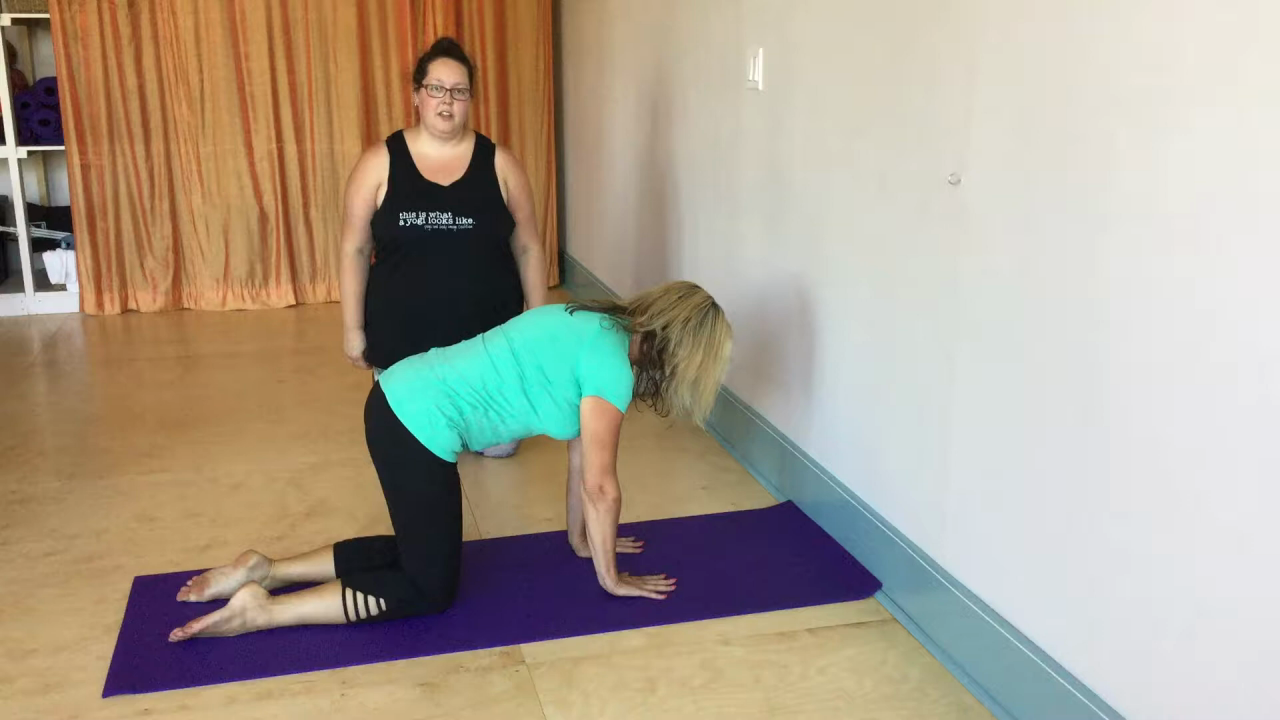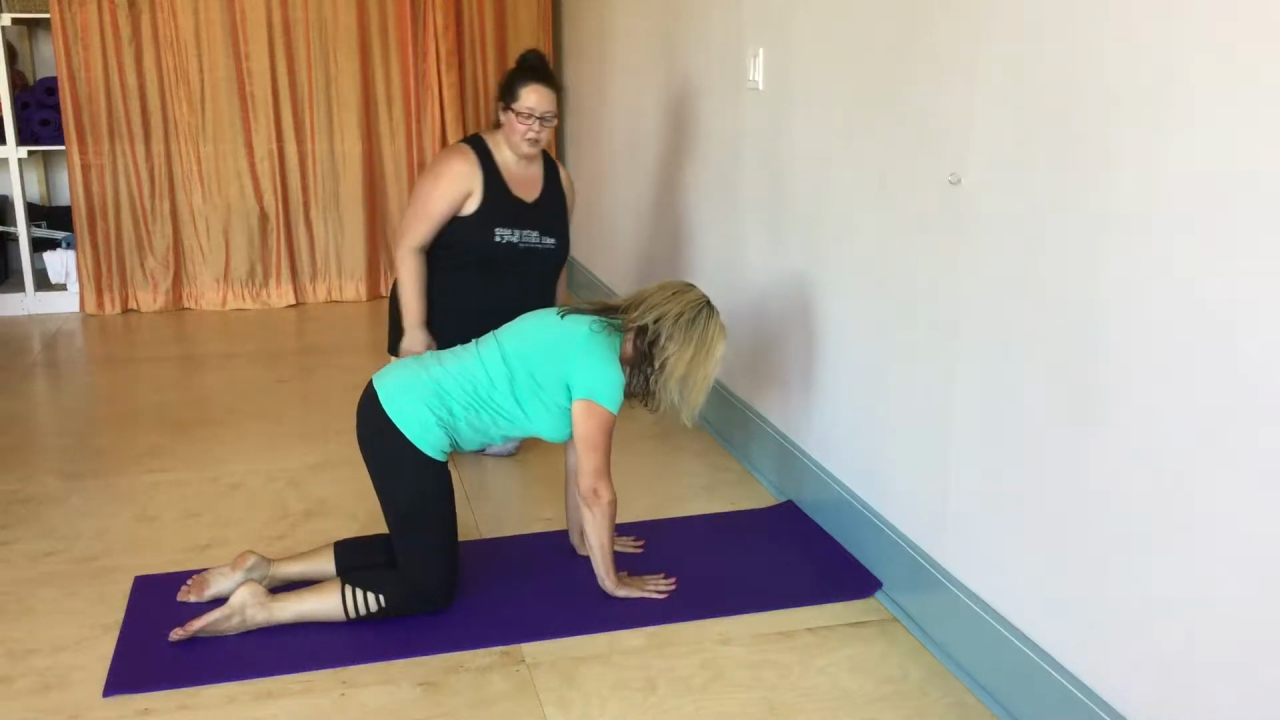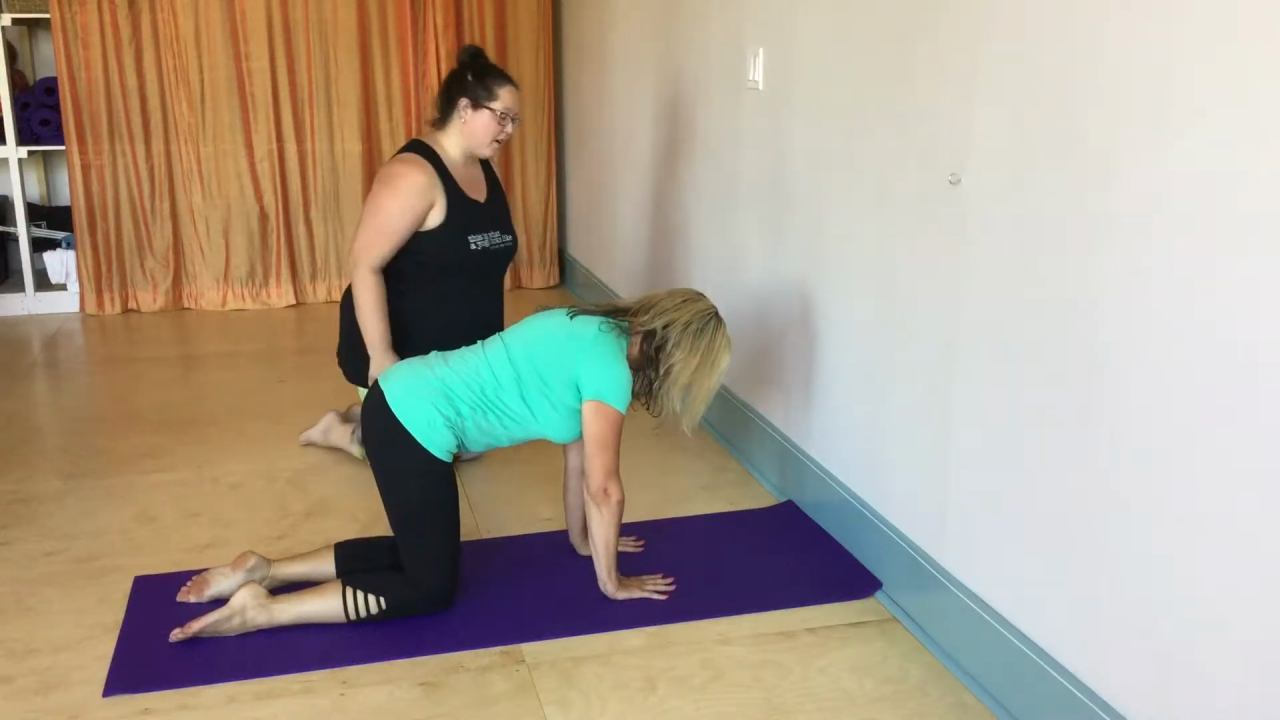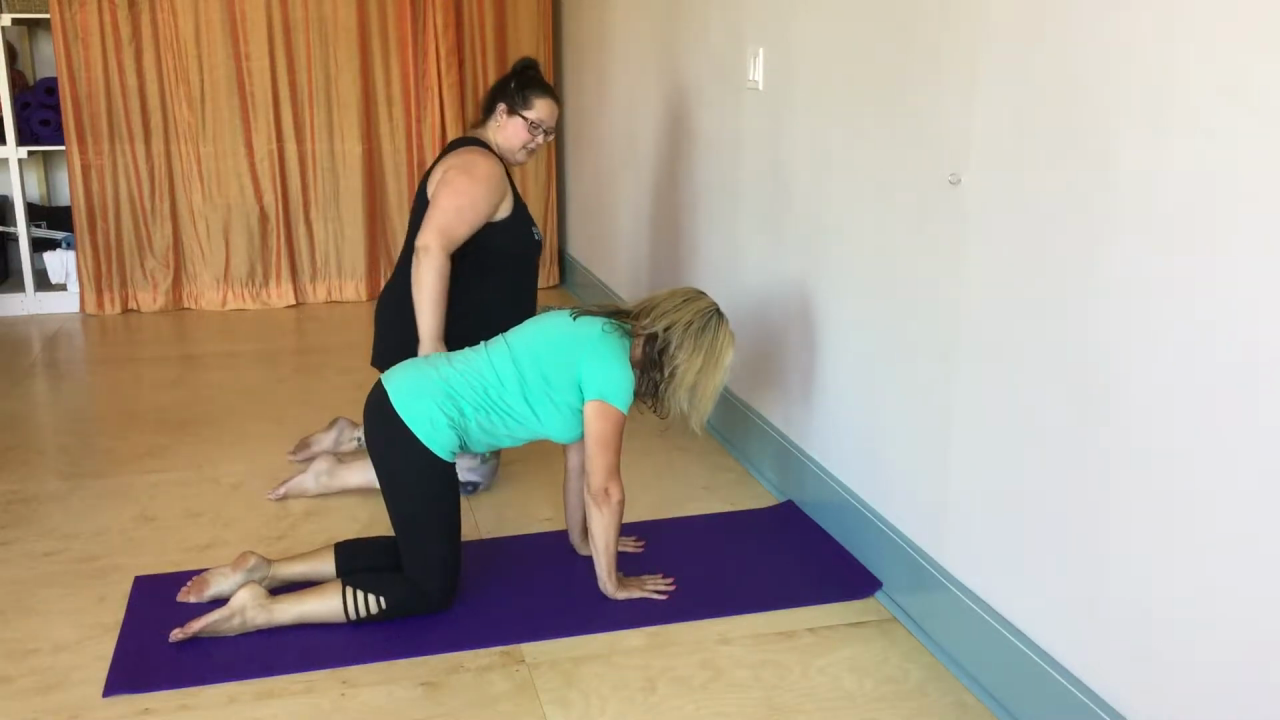
dt=1s
person 1, frame 1
left shoulder: (597, 331)
right shoulder: (612, 363)
left elbow: (580, 453)
right elbow: (600, 484)
left wrist: (580, 538)
right wrist: (611, 577)
left hip: (402, 401)
right hip: (419, 423)
left knee: (421, 550)
right knee: (431, 589)
left ankle: (263, 570)
right ankle: (259, 610)
person 1, frame 2
left shoulder: (594, 331)
right shoulder: (602, 365)
left elbow: (576, 454)
right elbow: (595, 487)
left wrist: (583, 538)
right wrist: (611, 579)
left hip: (394, 402)
right hip: (409, 424)
left knee: (417, 549)
right knee: (431, 587)
left ankle: (262, 571)
right ankle: (260, 609)
person 1, frame 3
left shoulder: (598, 334)
right shoulder: (610, 366)
left elbow: (577, 453)
right elbow: (603, 487)
left wrist: (581, 538)
right wrist: (611, 580)
left hip: (402, 401)
right hip: (415, 423)
left knee: (420, 552)
right knee: (432, 588)
left ankle: (261, 570)
right ankle: (260, 610)
person 1, frame 4
left shoulder: (599, 335)
right shoulder: (613, 367)
left elbow: (579, 454)
right elbow: (604, 487)
left wrist: (581, 538)
right wrist: (611, 581)
left hip: (403, 400)
right hip: (417, 423)
left knee: (420, 552)
right knee: (431, 588)
left ankle: (262, 570)
right ankle: (259, 610)
person 2, frame 1
left shoulder: (499, 163)
right shoulder: (380, 163)
left elbow: (528, 249)
right elbow: (354, 251)
right wrist: (352, 329)
left hip: (488, 337)
right hip: (403, 339)
left knee: (499, 445)
person 2, frame 2
left shoulder: (558, 179)
right shoulder: (462, 167)
left elbow: (554, 260)
right elbow: (409, 245)
right wrist: (414, 328)
right hip: (444, 333)
left knee: (502, 443)
person 2, frame 3
left shoulder: (484, 170)
right shoulder: (413, 175)
right elbow: (365, 266)
left wrist: (490, 342)
right wrist: (381, 355)
left hip: (462, 353)
right hip: (406, 353)
left ankle: (366, 419)
right ankle: (342, 427)
person 2, frame 4
left shoulder: (478, 161)
right shoulder: (479, 168)
right elbow: (429, 249)
right wrist: (431, 347)
left hip: (461, 342)
right hip: (442, 344)
right knee: (471, 468)
left ankle: (350, 435)
right ankle: (330, 474)
